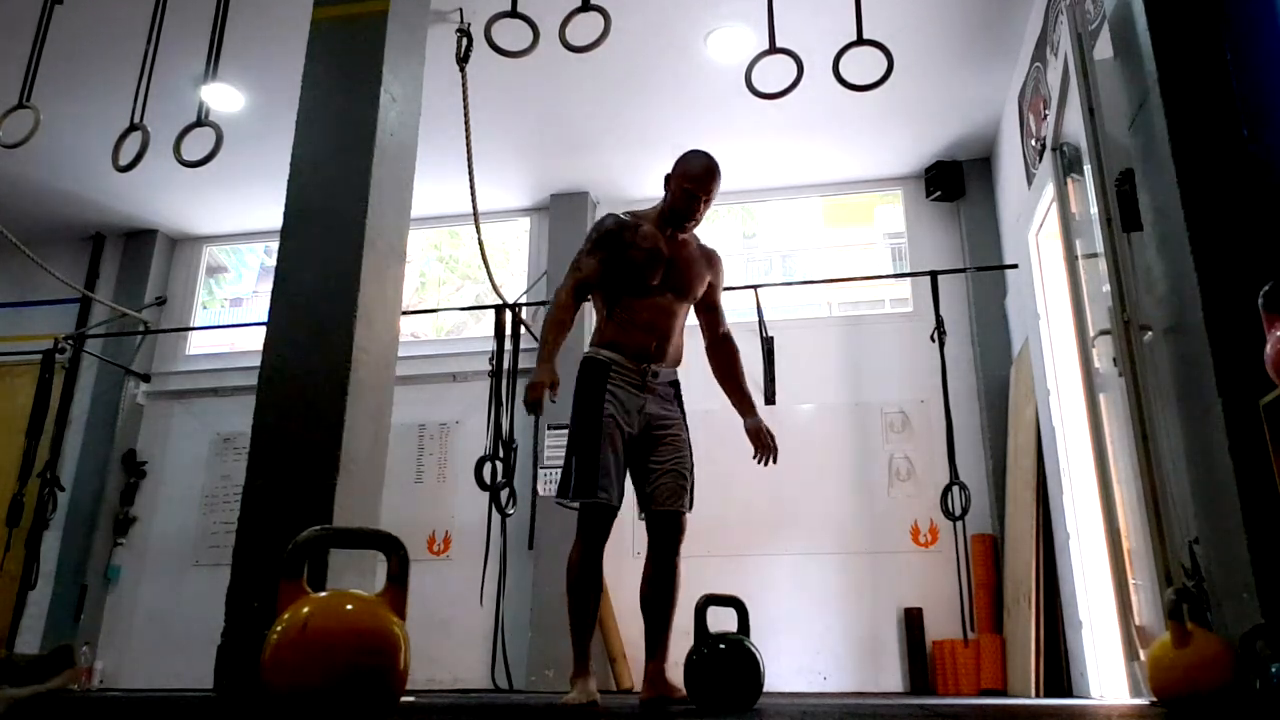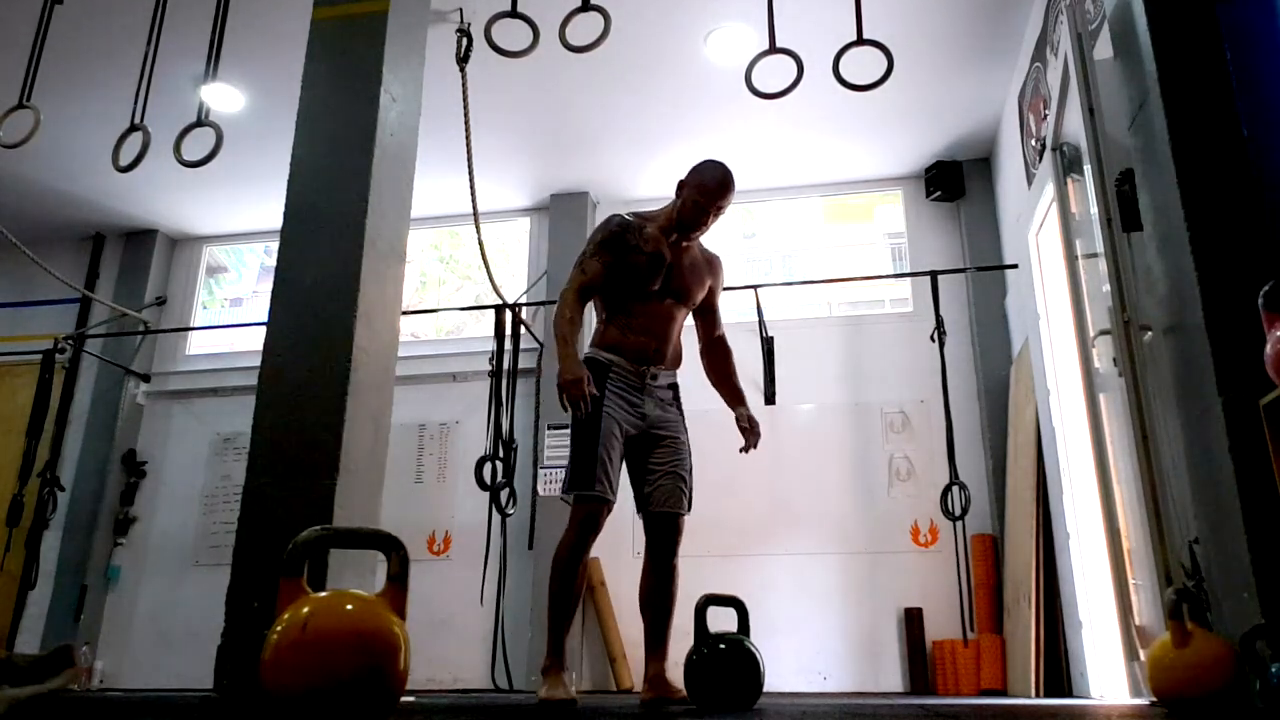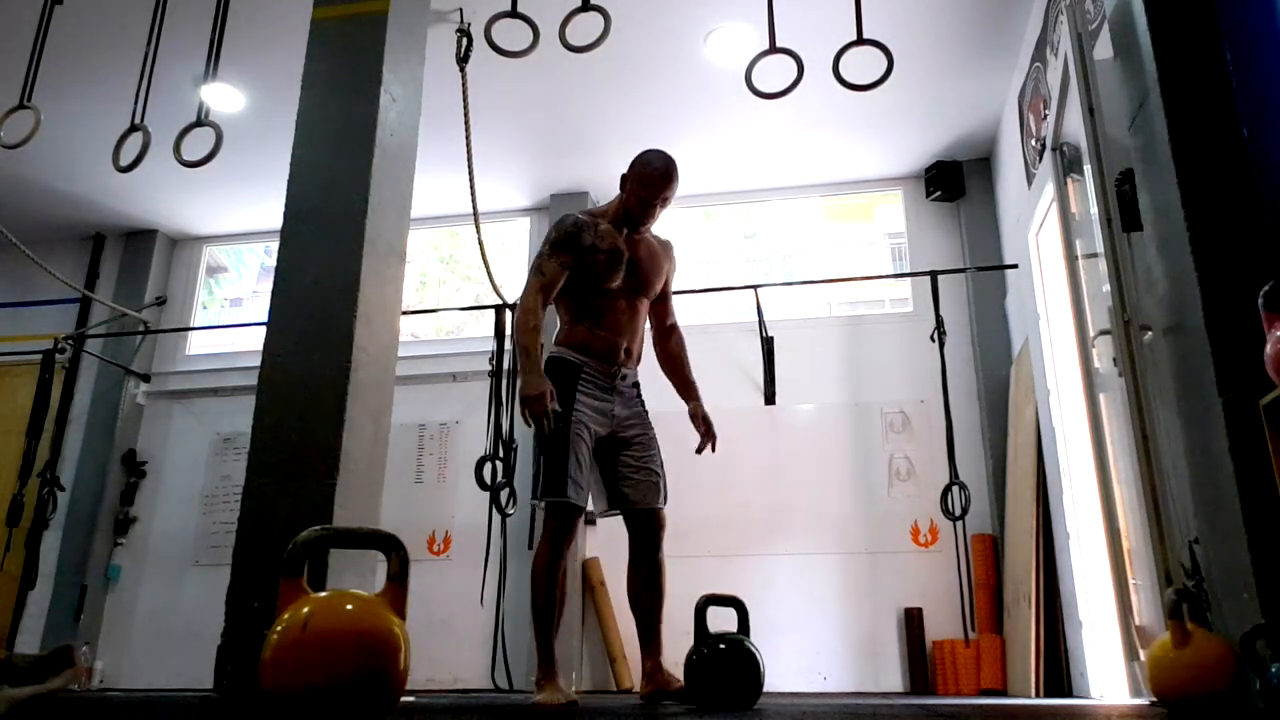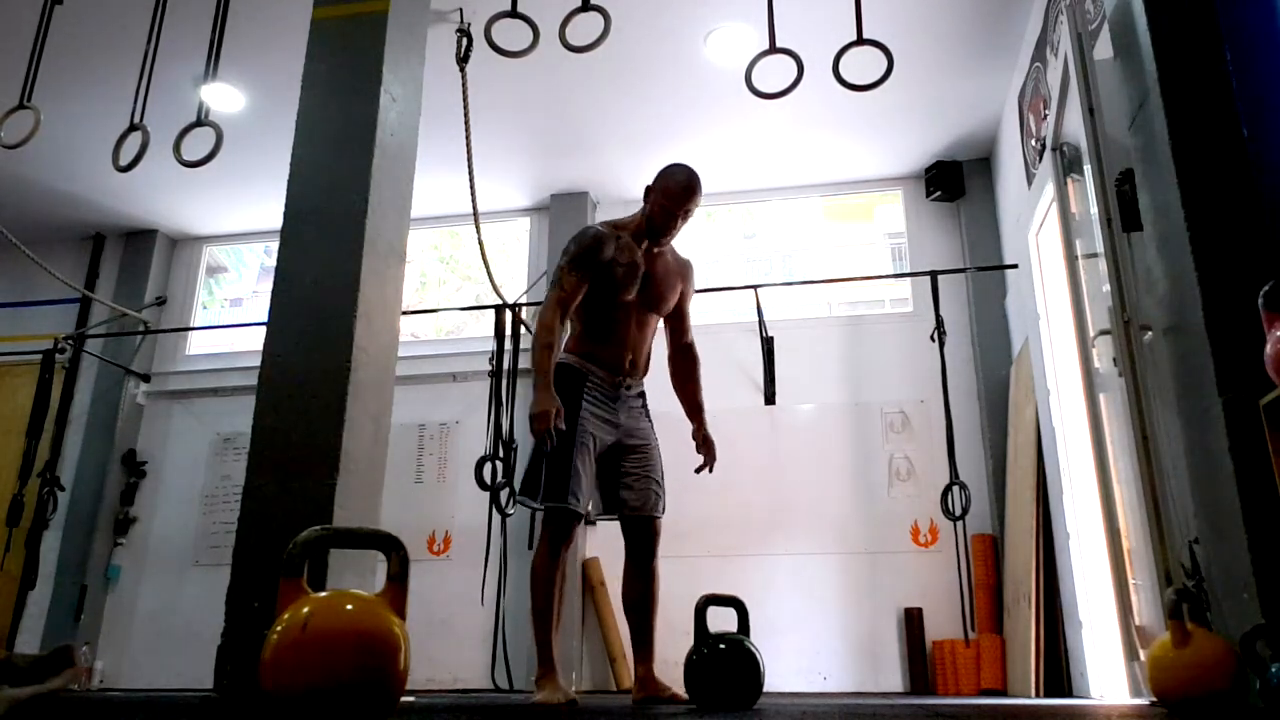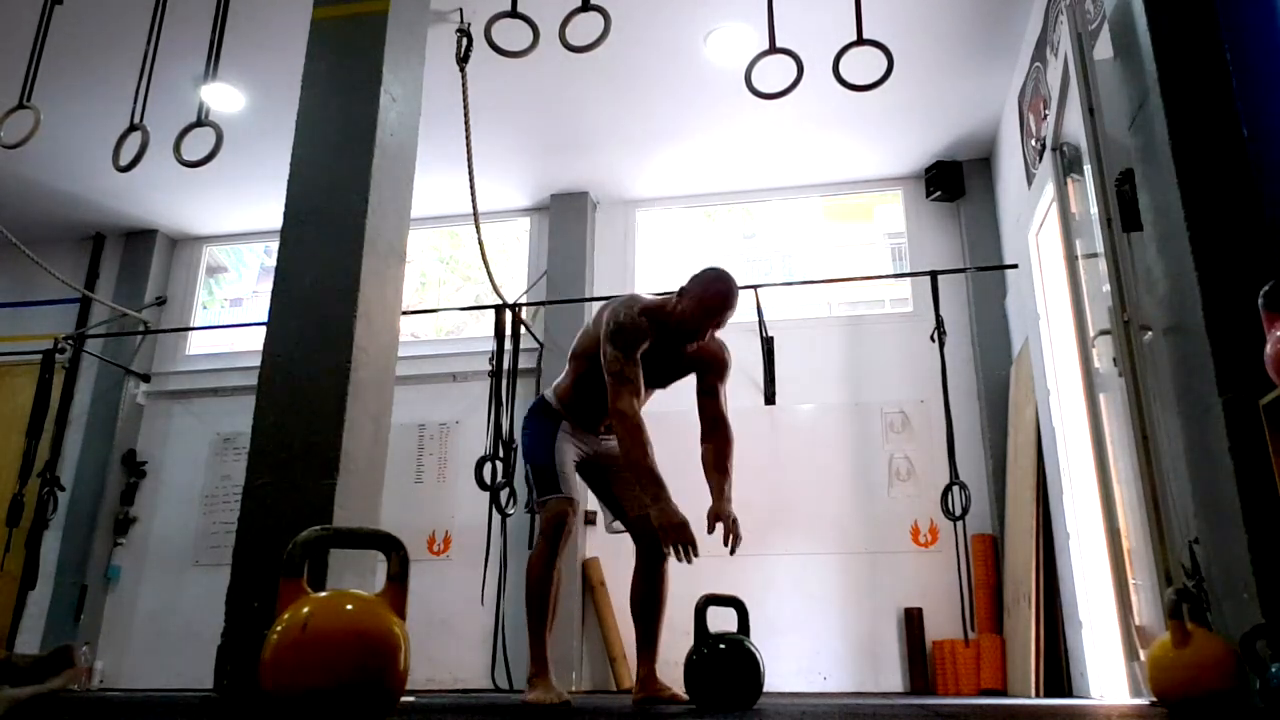
dt=0.4s
person 1, frame 1
left shoulder: (707, 261)
right shoulder: (619, 231)
left elbow: (719, 340)
right elbow: (570, 295)
left wrist: (750, 413)
right wrist: (545, 362)
left hip: (665, 392)
right hip: (610, 376)
left knee: (670, 528)
right knee: (596, 518)
left ankle: (656, 674)
right ankle: (582, 671)
person 1, frame 2
left shoulder: (708, 265)
right shoulder: (623, 231)
left elbow: (712, 340)
right elbow: (573, 295)
left wrist: (739, 404)
right wrist: (569, 360)
left hip: (664, 396)
right hip: (608, 381)
left knee: (667, 532)
right knee: (588, 516)
left ankle: (656, 675)
right ankle: (553, 666)
person 1, frame 3
left shoulder: (662, 252)
right shoulder: (577, 230)
left elbow: (666, 330)
right elbow: (532, 300)
left wrist: (693, 400)
right wrist: (532, 371)
left hip: (628, 393)
right hip: (574, 380)
left knee: (650, 524)
right knee: (561, 524)
left ankle: (653, 669)
right ankle: (547, 675)
person 1, frame 4
left shoulder: (678, 270)
right shoulder: (597, 242)
left elbow: (682, 350)
right elbow: (551, 316)
left wrist: (699, 422)
right wrist: (542, 389)
left hip: (632, 404)
right hip: (578, 391)
left knee: (645, 533)
right knee: (561, 526)
left ankle: (644, 674)
right ankle: (547, 674)
person 1, frame 5
left shoulder: (712, 355)
right shoulder: (629, 319)
left elbow: (716, 429)
right elbow: (626, 413)
left wrist: (721, 500)
right wrist: (661, 501)
left hip: (608, 438)
right hip: (554, 420)
left knee: (656, 534)
right knee: (560, 515)
left ankle: (646, 676)
right ankle: (539, 674)
